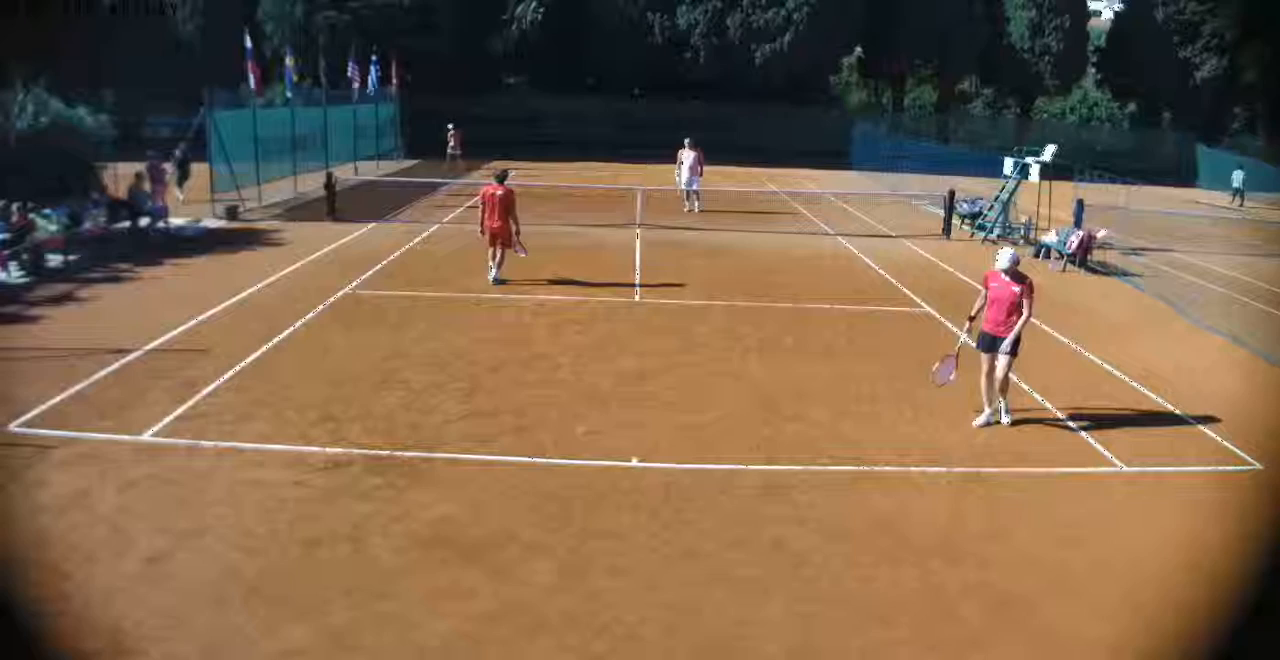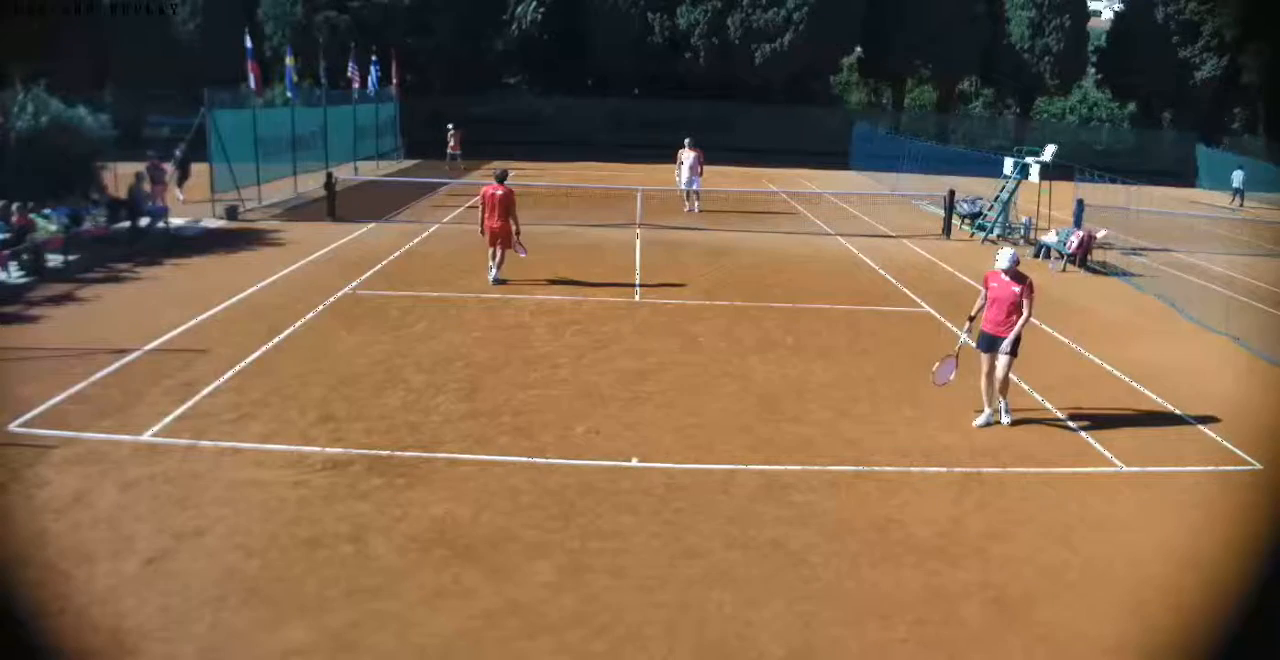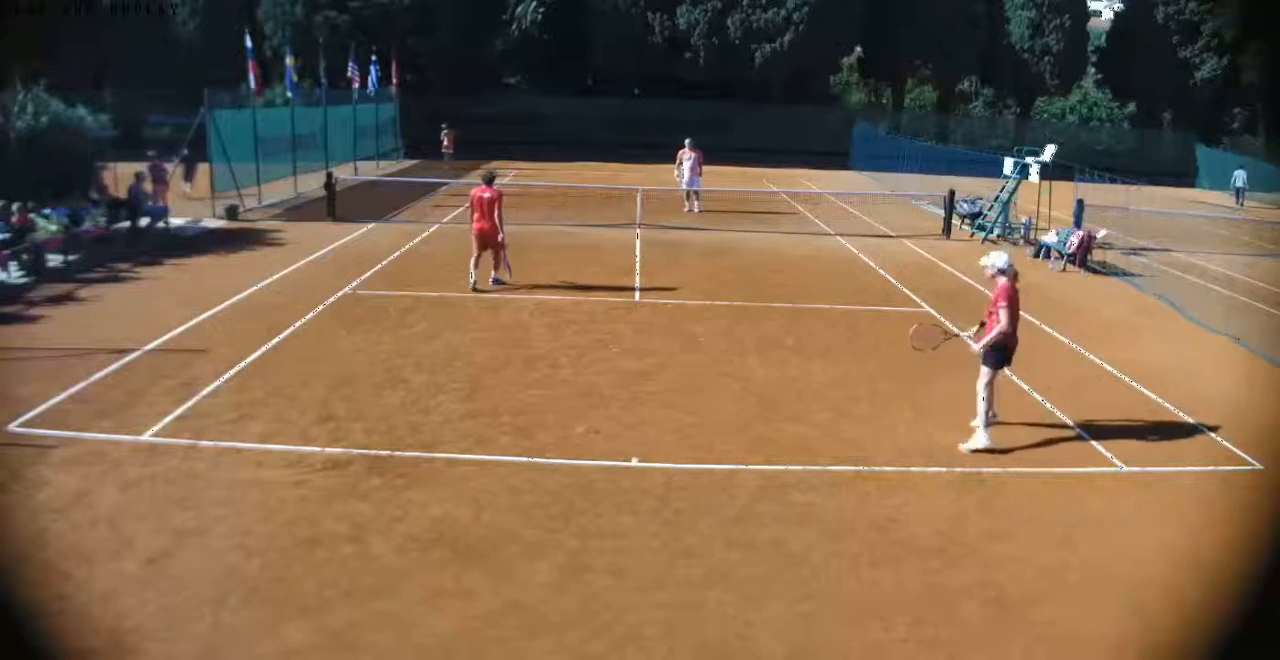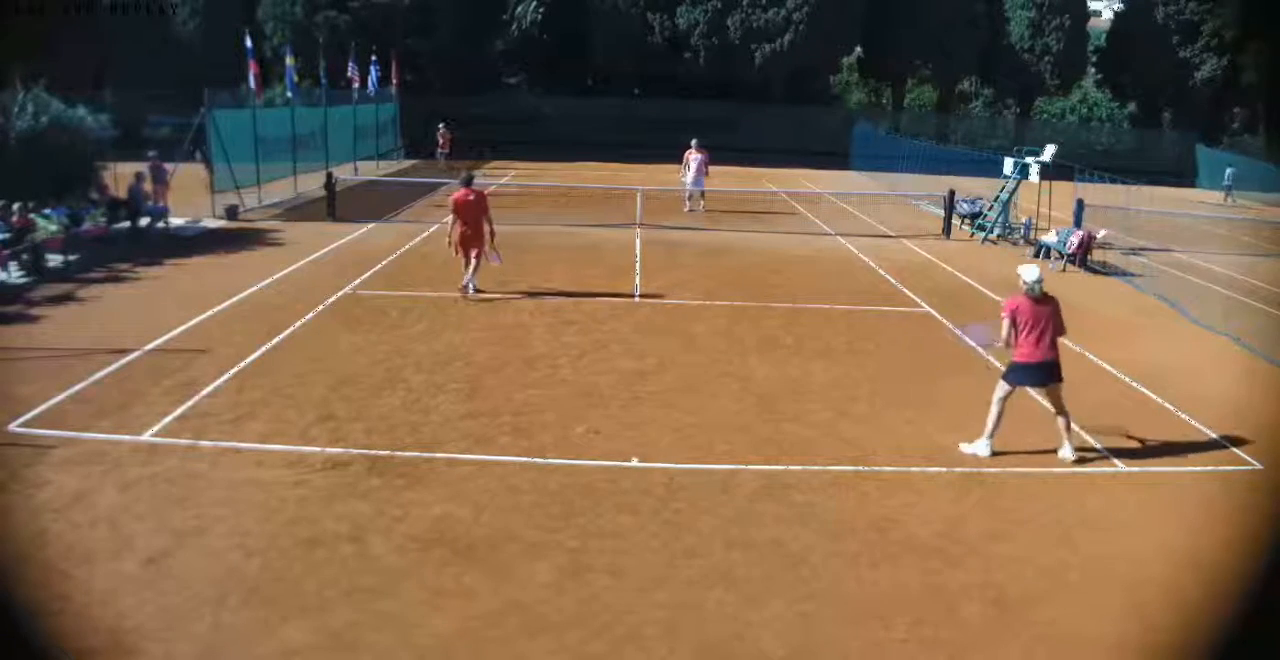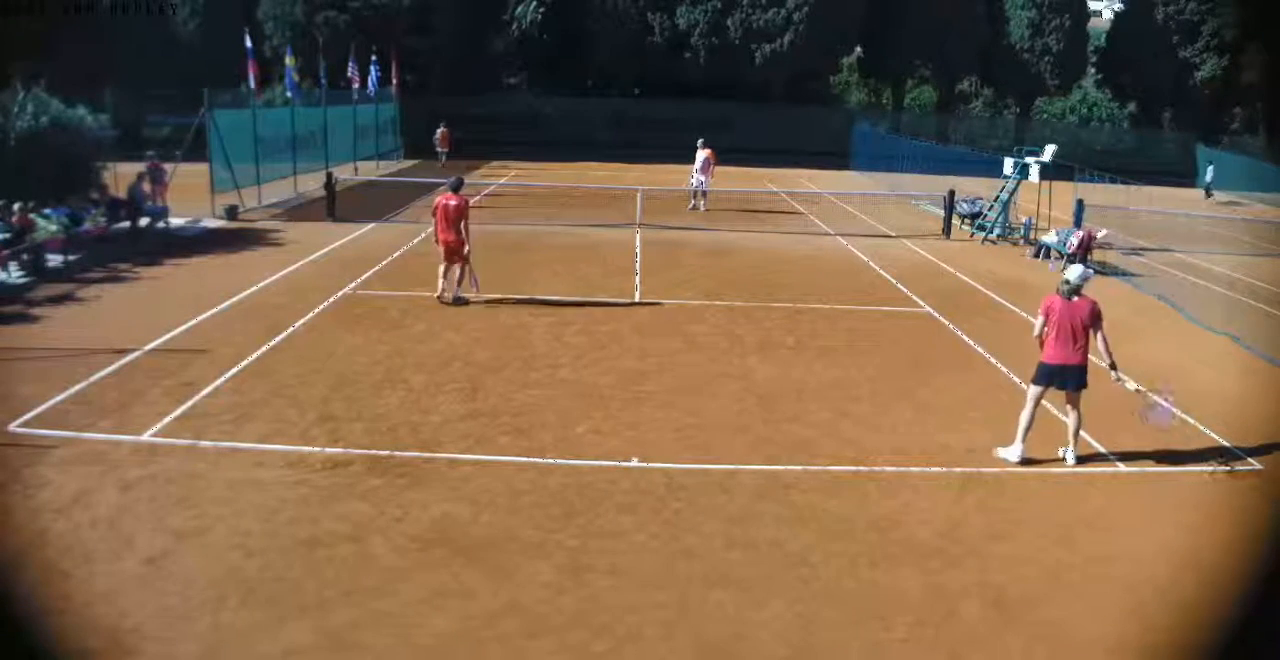
dt=0.7s
person 1, frame 1
left shoulder: (1025, 282)
right shoulder: (990, 276)
left elbow: (1026, 314)
left wrist: (1011, 337)
right wrist: (970, 320)
left hip: (1009, 336)
right hip: (988, 331)
left knee: (1001, 375)
right knee: (986, 372)
left ankle: (1002, 403)
right ankle: (988, 411)
person 1, frame 2
left shoulder: (1025, 282)
right shoulder: (990, 276)
left elbow: (1026, 314)
left wrist: (1011, 337)
right wrist: (970, 319)
left hip: (1009, 336)
right hip: (988, 331)
left knee: (1001, 375)
right knee: (986, 372)
left ankle: (1003, 403)
right ankle: (988, 412)
person 1, frame 3
left shoulder: (1003, 289)
right shoulder: (1007, 287)
left elbow: (1004, 325)
left wrist: (983, 342)
right wrist: (980, 327)
left hip: (999, 344)
right hip: (1006, 344)
left knee: (982, 386)
right knee: (987, 379)
left ankle: (982, 436)
right ankle: (988, 415)
person 1, frame 4
left shoulder: (1013, 303)
right shoulder: (1051, 302)
left elbow: (1005, 337)
right elbow: (1061, 332)
left wrist: (1005, 342)
left hip: (1024, 361)
right hip: (1049, 360)
left knee: (998, 399)
right knee: (1058, 404)
left ankle: (984, 444)
right ankle: (1067, 448)
person 1, frame 5
left shoulder: (1050, 301)
right shoulder: (1091, 306)
left elbow: (1037, 333)
right elbow: (1100, 339)
right wrist: (1112, 366)
left hip: (1050, 361)
right hip: (1076, 365)
left knee: (1031, 403)
right knee: (1073, 408)
left ankle: (1017, 449)
right ankle: (1070, 452)
